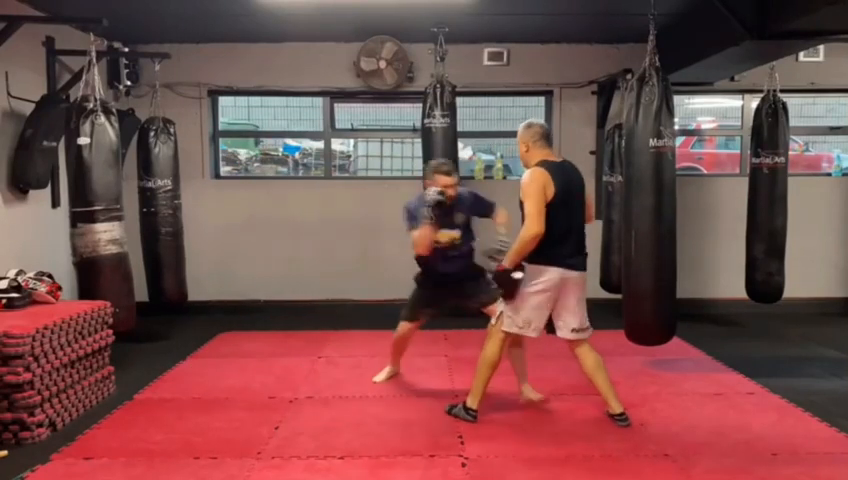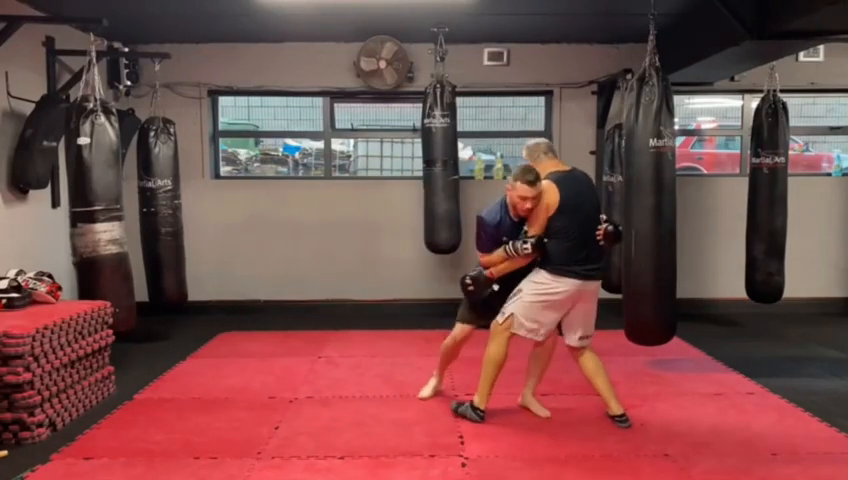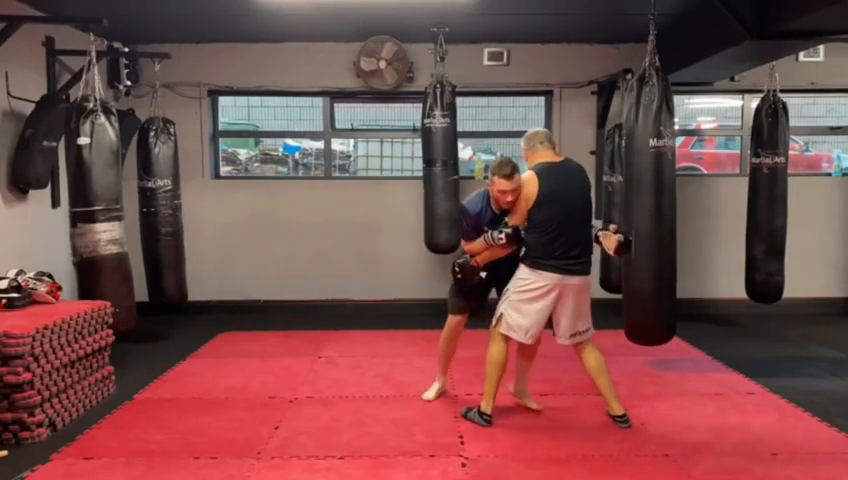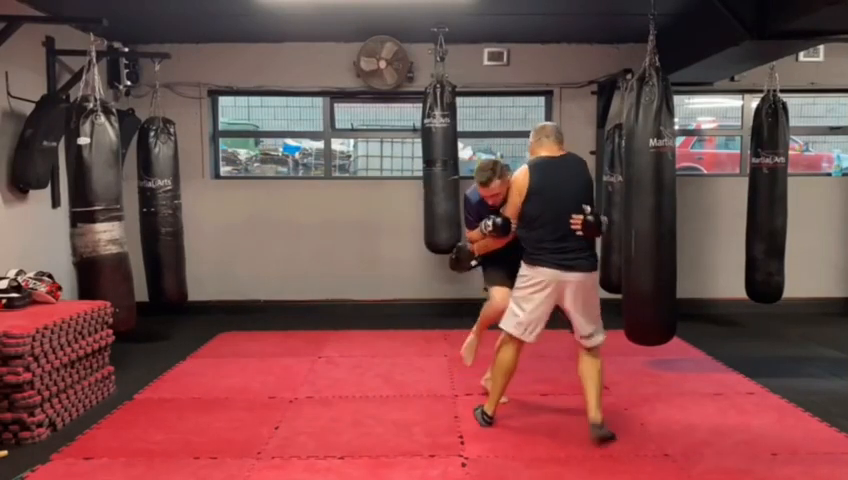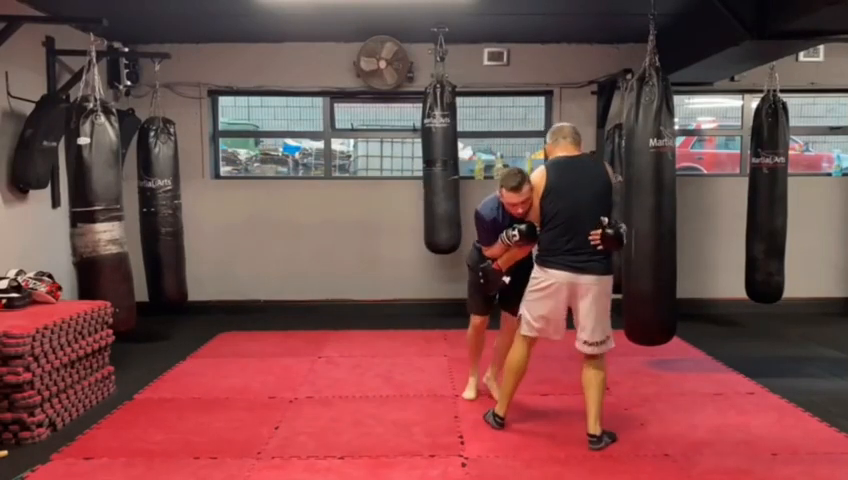
dt=0.4s
person 1, frame 1
left shoulder: (535, 176)
right shoulder: (573, 172)
left elbow: (534, 230)
right elbow: (587, 214)
left wrist: (507, 263)
left hip: (542, 270)
right hip: (574, 271)
left knee: (498, 333)
right knee: (580, 342)
left ankle: (471, 405)
right ankle: (617, 409)
person 1, frame 2
left shoulder: (545, 189)
right shoulder: (585, 180)
left wrist: (488, 274)
left hip: (555, 278)
right hip: (590, 279)
left knee: (500, 329)
right knee: (581, 346)
left ankle: (478, 405)
right ankle: (617, 410)
person 1, frame 3
left shoulder: (530, 179)
right shoulder: (580, 172)
left elbow: (511, 236)
left wrist: (476, 261)
left hip: (538, 273)
right hip: (578, 274)
left knee: (500, 334)
right knee: (582, 343)
left ankle: (485, 410)
right ankle: (618, 411)
person 1, frame 4
left shoulder: (524, 174)
right shoulder: (582, 167)
left elbow: (506, 230)
left wrist: (474, 251)
left hip: (539, 270)
right hip: (581, 271)
left knee: (512, 339)
right knee: (590, 346)
left ankle: (488, 411)
right ankle: (596, 418)
person 1, frame 5
left shoulder: (542, 175)
right shoulder: (604, 170)
left wrist: (498, 267)
left hip: (551, 271)
right hip: (595, 275)
left knee: (524, 337)
right knee: (593, 354)
left ankle: (500, 412)
right ankle: (595, 430)
person 2, frame 1
left shoulder: (466, 198)
right shoulder: (416, 207)
left elbow: (499, 213)
right elbow: (421, 248)
right wrist: (429, 213)
left hip: (468, 275)
right hip: (433, 280)
right knee: (404, 332)
left ankle: (524, 385)
right ankle: (393, 367)
person 2, frame 2
right shoulder: (490, 218)
right elbow: (485, 260)
right wrist: (512, 249)
left hip: (525, 278)
right knee: (459, 335)
left ankle: (528, 395)
right ankle: (436, 378)
person 2, frame 3
right shoulder: (472, 207)
right elbow: (469, 248)
right wrist: (492, 239)
left hip: (511, 266)
right hip: (476, 266)
right knee: (454, 324)
left ankle: (520, 387)
right ankle: (440, 381)
person 2, frame 4
right shoulder: (472, 197)
right elbow: (471, 237)
right wrist: (485, 228)
left hip: (522, 256)
right hip: (492, 257)
right knee: (501, 303)
left ankle: (491, 377)
right ankle: (476, 333)
person 2, frame 5
right shoulder: (486, 212)
right elbow: (490, 252)
right wrist: (507, 240)
left hip: (519, 266)
right hip: (485, 264)
left knee: (511, 325)
right knee: (478, 323)
left ankle: (492, 376)
right ankle: (473, 377)
